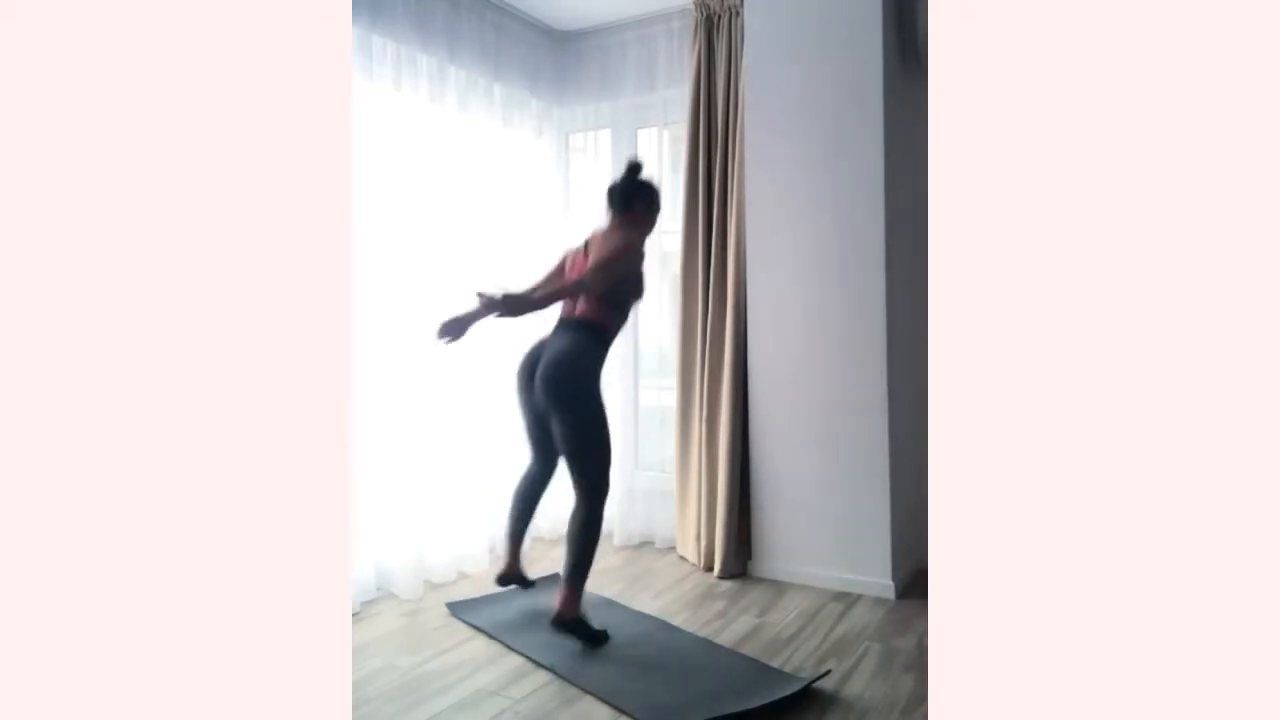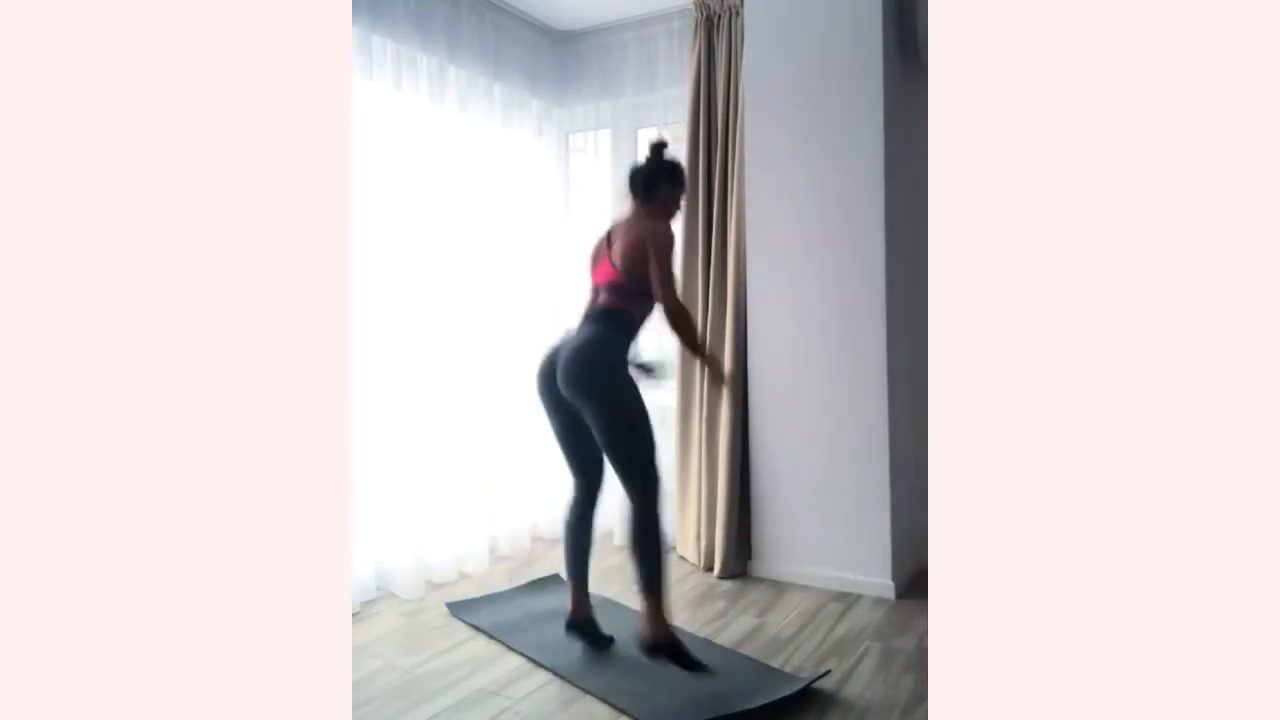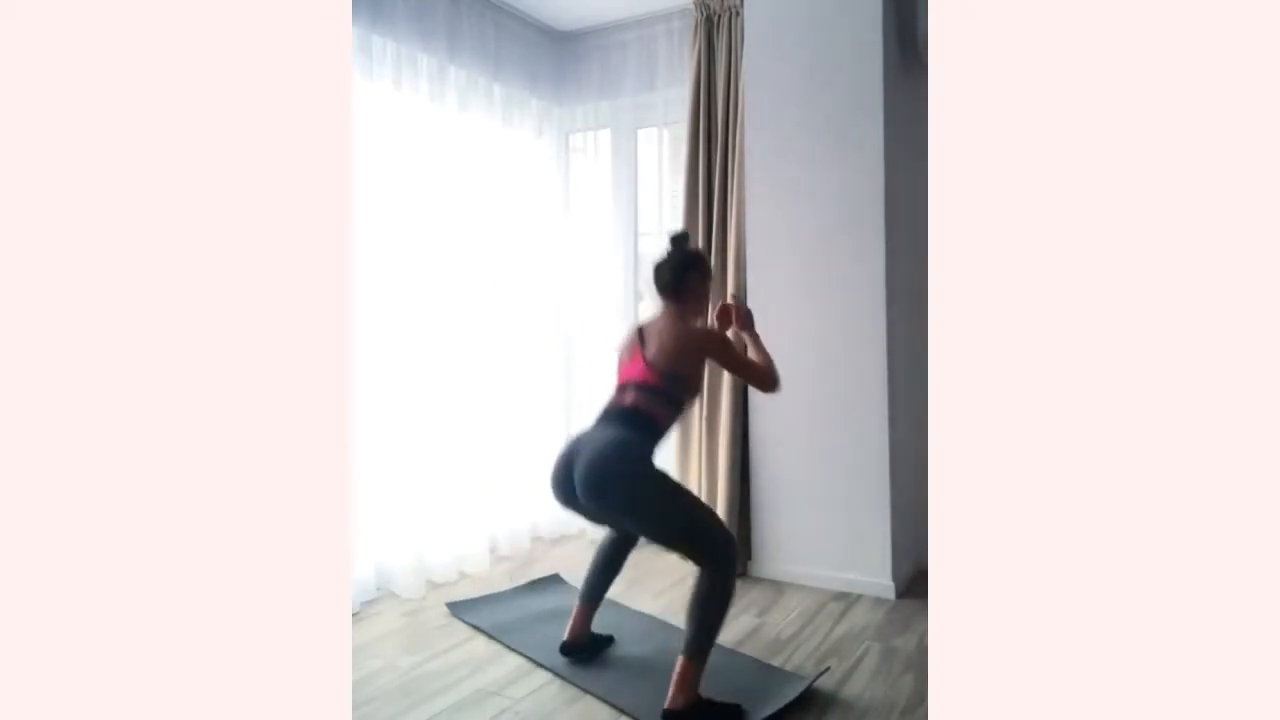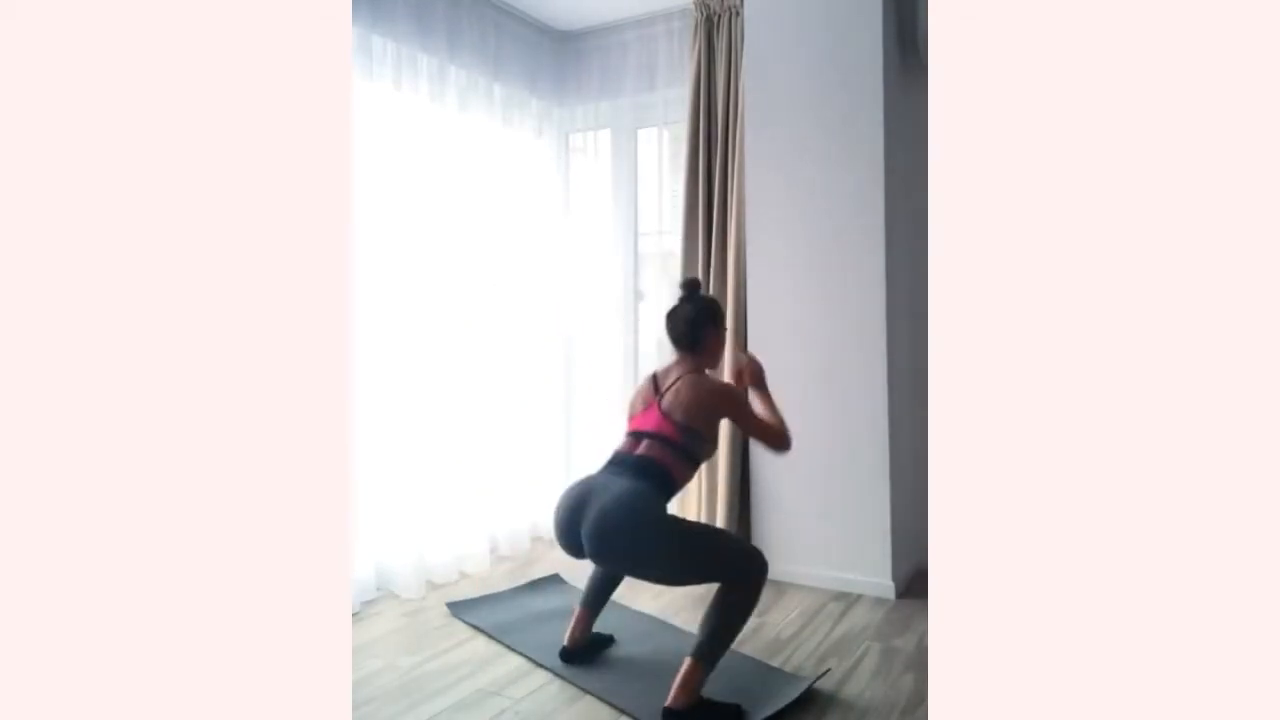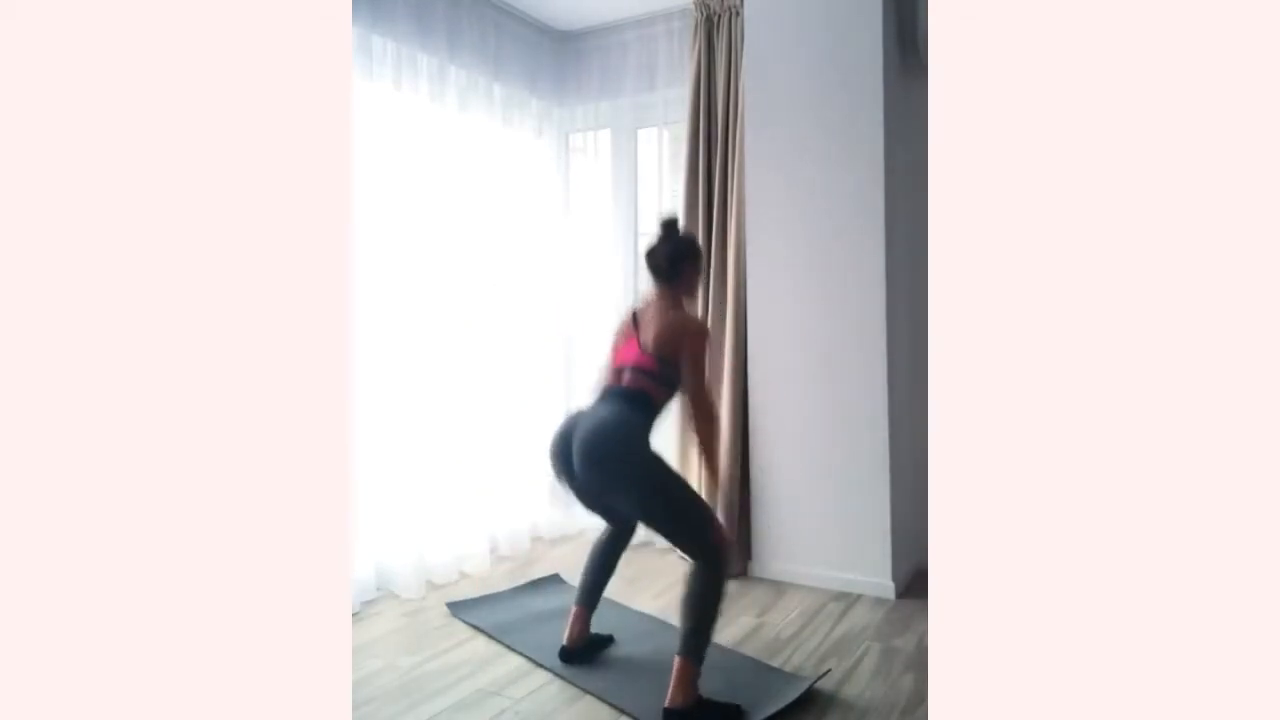
dt=0.2s
person 1, frame 1
left shoulder: (582, 248)
right shoulder: (629, 247)
left elbow: (536, 291)
right elbow: (581, 284)
left wrist: (478, 313)
right wrist: (507, 303)
left hip: (536, 360)
right hip: (570, 372)
left knee: (542, 463)
right knee: (592, 491)
left ankle: (511, 564)
right ankle: (568, 609)
person 1, frame 2
left shoulder: (606, 237)
right shoulder: (655, 233)
right elbow: (670, 305)
left wrist: (623, 353)
right wrist: (707, 359)
left hip: (558, 362)
right hip: (596, 367)
left knee: (586, 485)
right knee: (644, 495)
left ankle: (578, 611)
right ankle: (657, 632)
person 1, frame 3
left shoulder: (637, 335)
right shoulder: (696, 336)
right elbow: (767, 381)
right wrist: (748, 332)
left hip: (570, 465)
right hip: (617, 469)
left knee: (626, 524)
right knee: (721, 556)
left ankle: (577, 632)
person 1, frame 4
left shoulder: (646, 385)
right shoulder: (713, 392)
right elbow: (780, 440)
right wrist: (755, 386)
left hip: (572, 511)
right hip: (623, 520)
right knee: (749, 569)
left ankle: (576, 637)
person 1, frame 5
left shoulder: (629, 320)
right shoulder: (688, 327)
right elbow: (700, 404)
right wrist: (715, 485)
left hip: (572, 436)
right hip: (614, 447)
left knee: (620, 523)
right knee: (712, 551)
left ankle: (577, 635)
